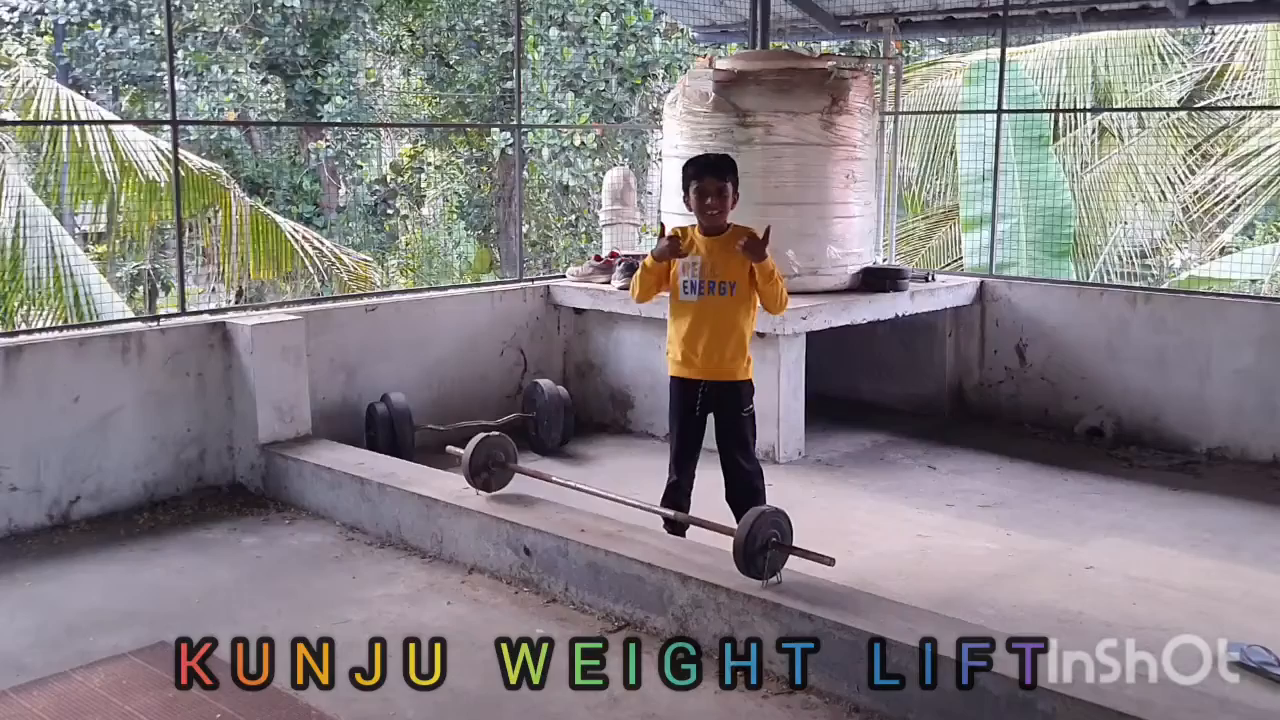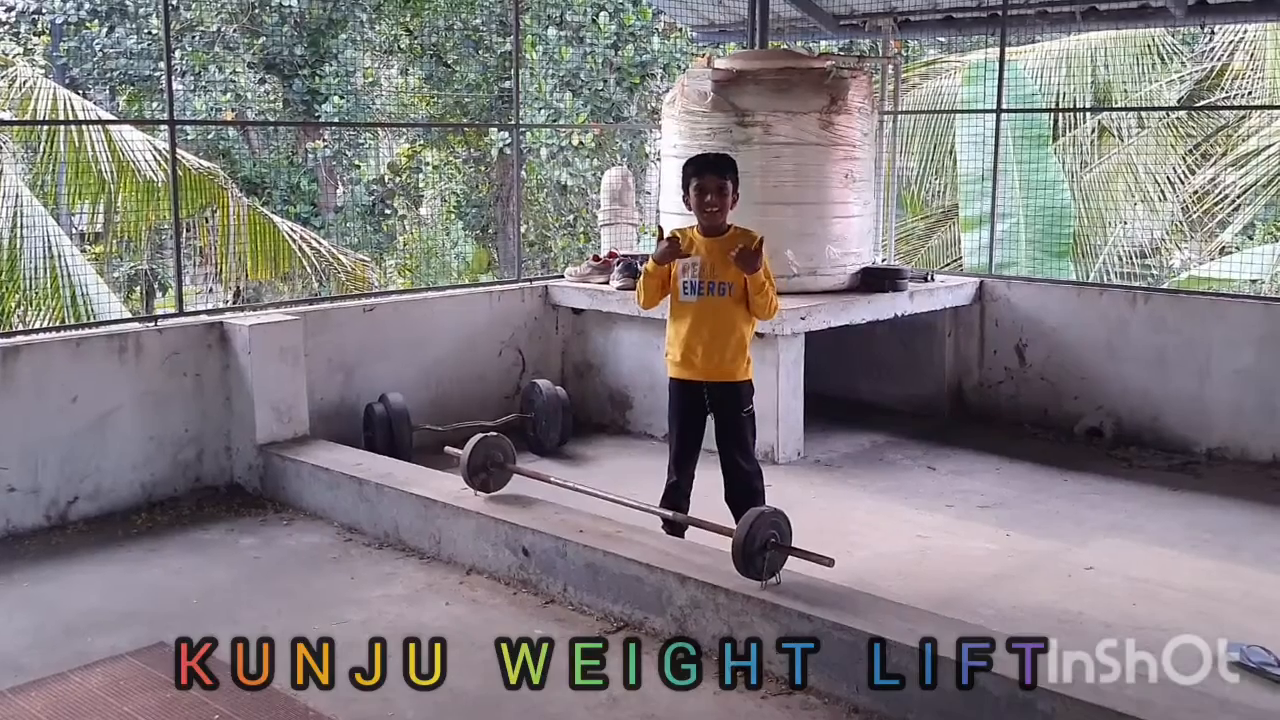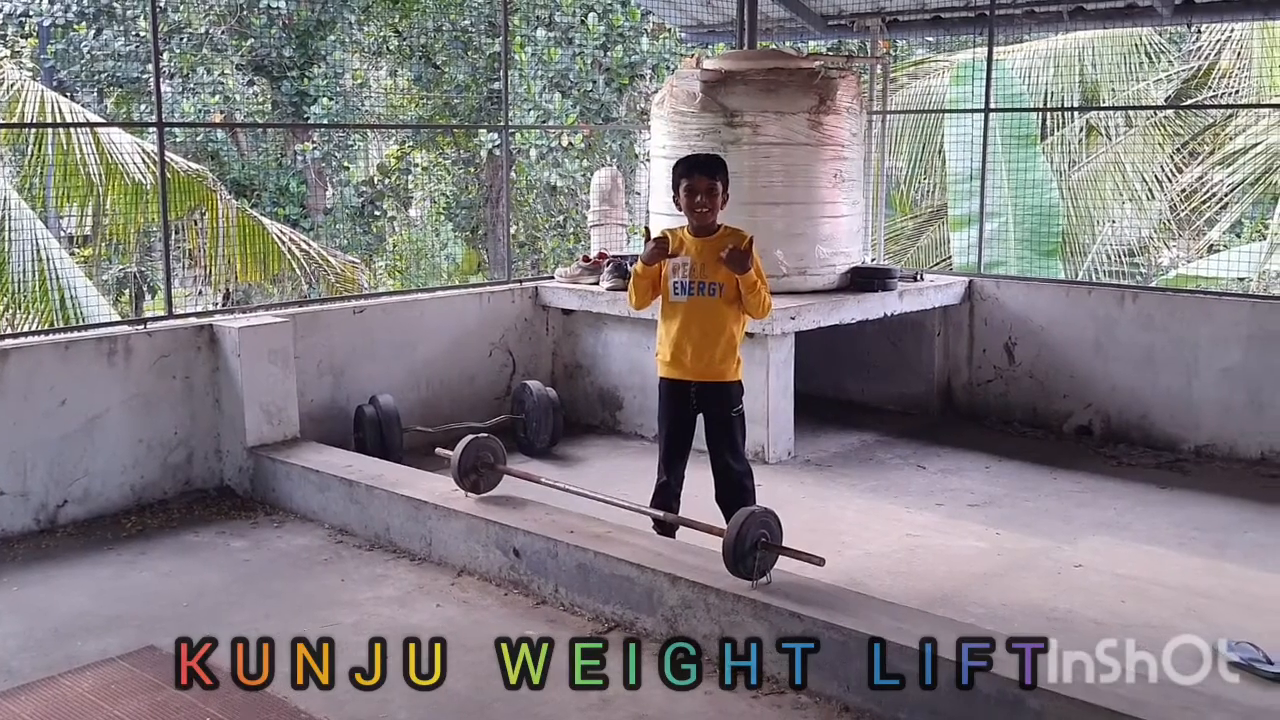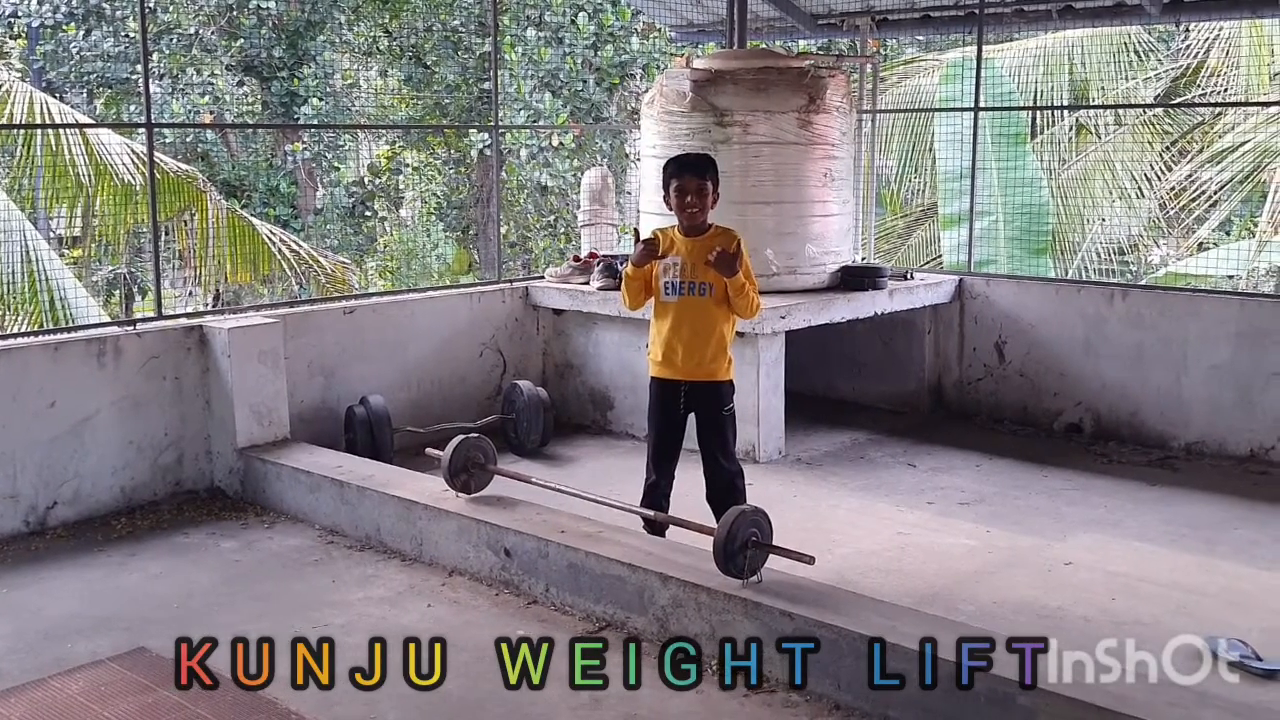
dt=1s
person 1, frame 1
left shoulder: (748, 243)
right shoulder: (677, 241)
left elbow: (776, 305)
right elbow: (640, 294)
left wrist: (762, 262)
right wrist: (656, 258)
left hip: (733, 375)
right hip: (685, 372)
left knee: (741, 463)
right knee: (680, 461)
right ankle: (671, 534)
person 1, frame 2
left shoulder: (748, 244)
right shoulder: (676, 243)
left elbow: (766, 311)
right elbow: (646, 300)
left wrist: (754, 273)
right wrist: (655, 262)
left hip: (733, 375)
right hip: (684, 373)
left knee: (741, 464)
right knee: (679, 462)
right ankle: (671, 535)
person 1, frame 3
left shoulder: (739, 244)
right shoulder: (666, 243)
left elbow: (760, 309)
right elbow: (637, 301)
left wrist: (745, 273)
right wrist: (644, 264)
left hip: (722, 376)
right hip: (674, 373)
left knee: (731, 465)
right knee: (669, 462)
right ankle: (662, 535)
person 1, frame 4
left shoulder: (729, 243)
right shoulder: (658, 243)
left elbow: (750, 309)
right elbow: (632, 302)
left wrist: (733, 275)
right wrist: (634, 266)
left hip: (713, 376)
right hip: (665, 373)
left knee: (721, 465)
right knee: (659, 461)
right ankle: (652, 535)
